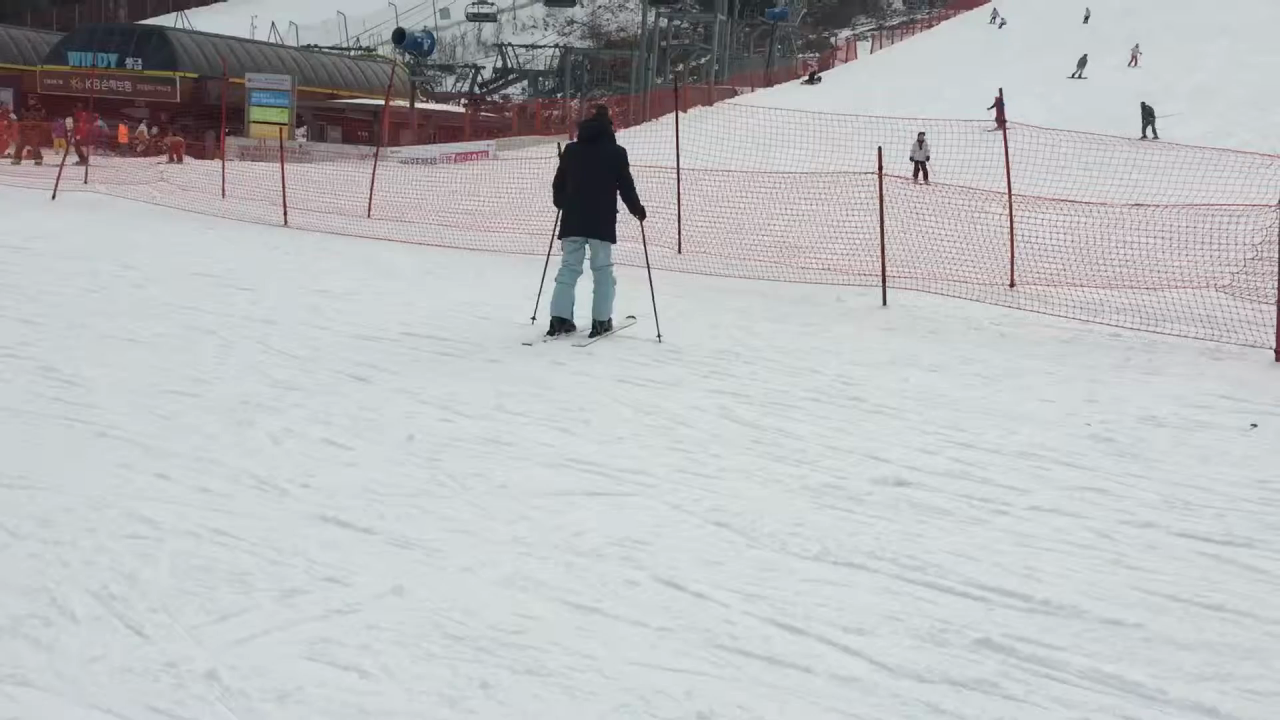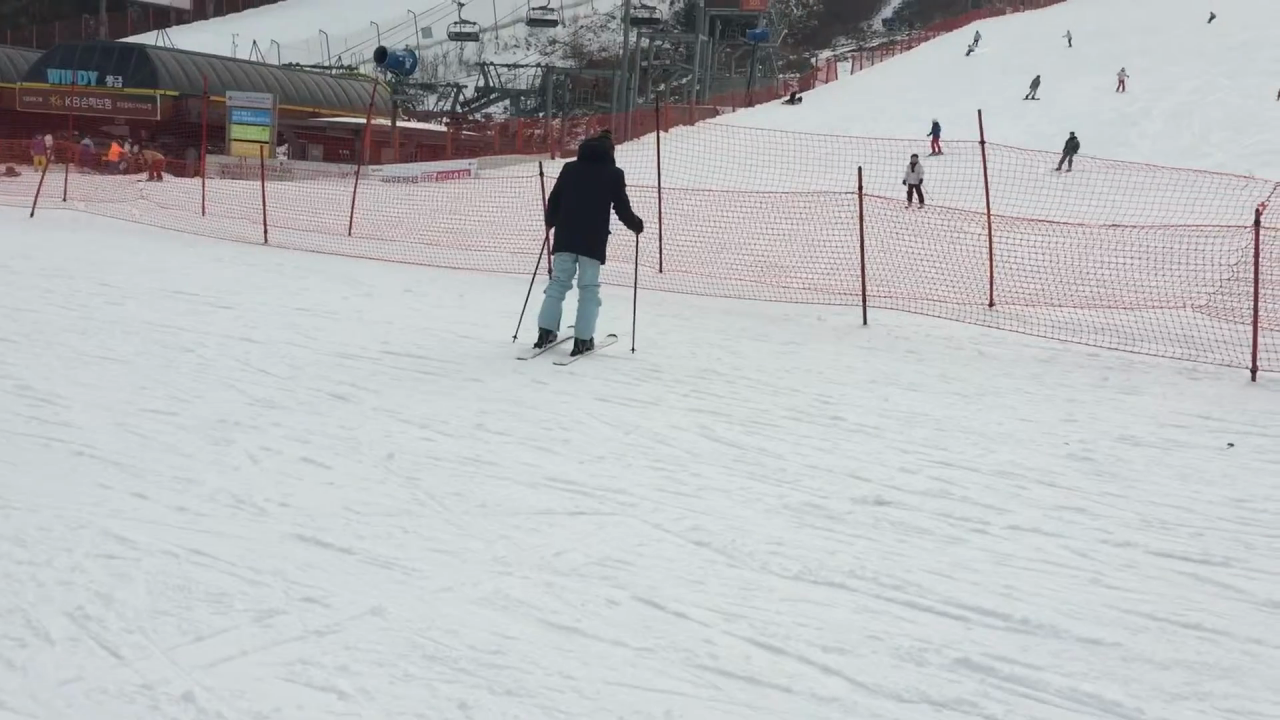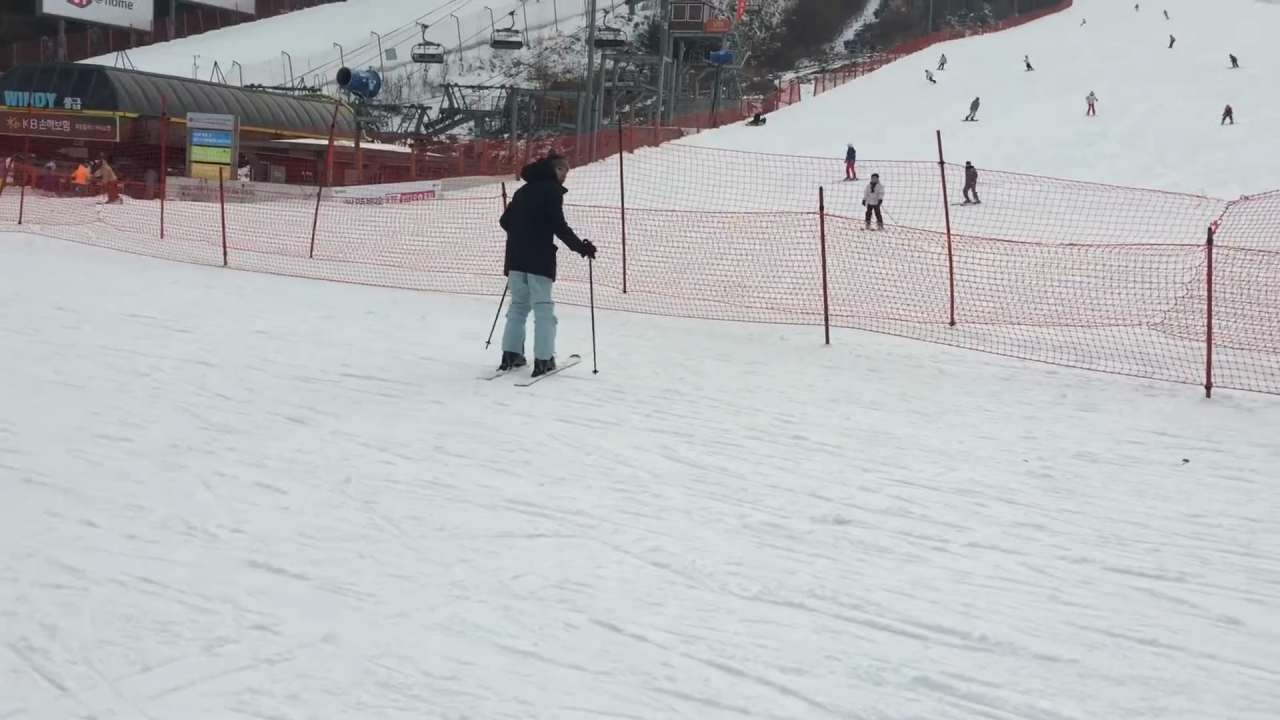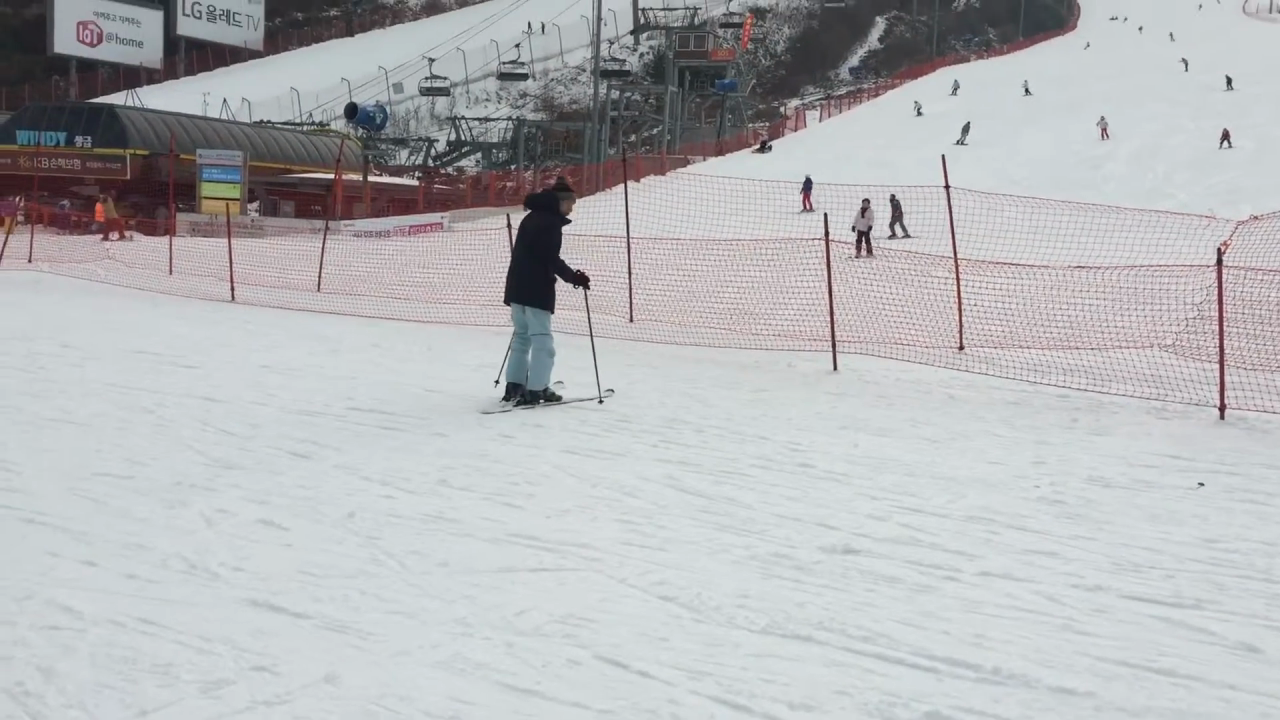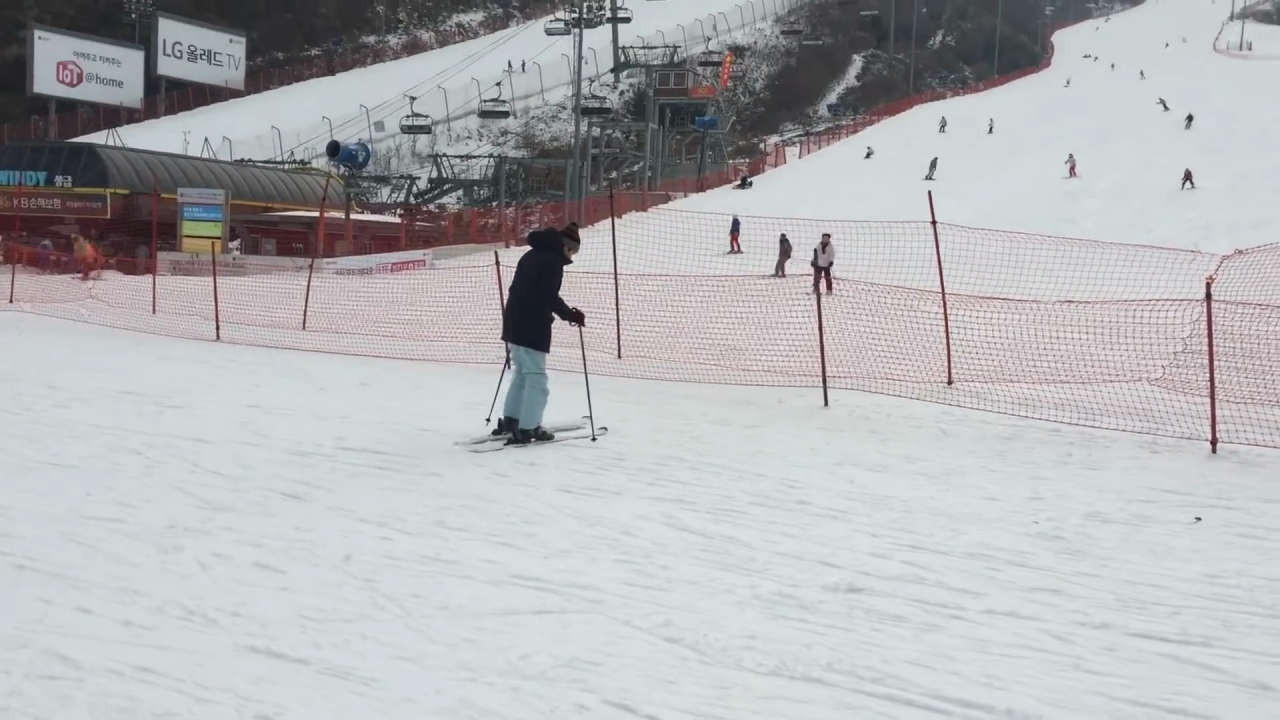
dt=0.5s
person 1, frame 1
left shoulder: (571, 149)
right shoulder: (616, 152)
left elbow: (559, 183)
right elbow: (625, 186)
left wrist: (562, 204)
right wrist: (637, 209)
left hip: (573, 219)
right hip: (602, 221)
left knee: (569, 268)
right knee: (602, 270)
left ankle: (560, 319)
right ankle: (601, 320)
person 1, frame 2
left shoulder: (569, 168)
right shoulder: (614, 173)
left elbow: (554, 198)
right elbow: (622, 207)
left wrist: (550, 220)
right wrist: (635, 224)
left hip: (566, 236)
right hip: (593, 239)
left knee: (558, 283)
right knee: (588, 288)
left ankle: (546, 331)
right ankle: (583, 339)
person 1, frame 3
left shoulder: (523, 190)
right shoulder: (552, 189)
left elbow: (505, 220)
right elbow: (558, 225)
right wrist: (581, 246)
left hip: (516, 255)
right hip: (539, 257)
left knee: (518, 305)
right knee: (543, 307)
left ankle: (511, 354)
right ankle: (543, 359)
person 1, frame 4
left shoulder: (532, 217)
right shoulder: (551, 221)
right elbow: (550, 258)
right wrist: (573, 276)
left hip: (518, 285)
right hip: (537, 288)
left knee: (521, 336)
right knee: (541, 338)
left ankle: (514, 385)
right ankle: (536, 389)
person 1, frame 5
left shoulder: (532, 255)
right shoulder: (553, 260)
right elbow: (550, 296)
right wrist: (570, 314)
left hip: (515, 322)
right hip: (533, 326)
left knee: (521, 373)
right knee: (535, 377)
left ankle: (510, 420)
right ankle: (527, 428)
